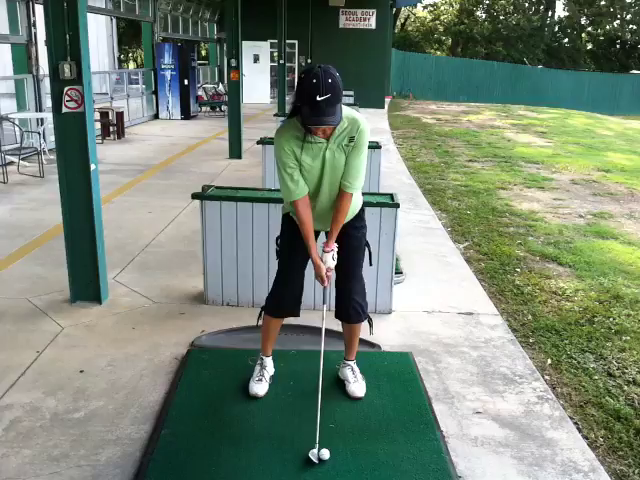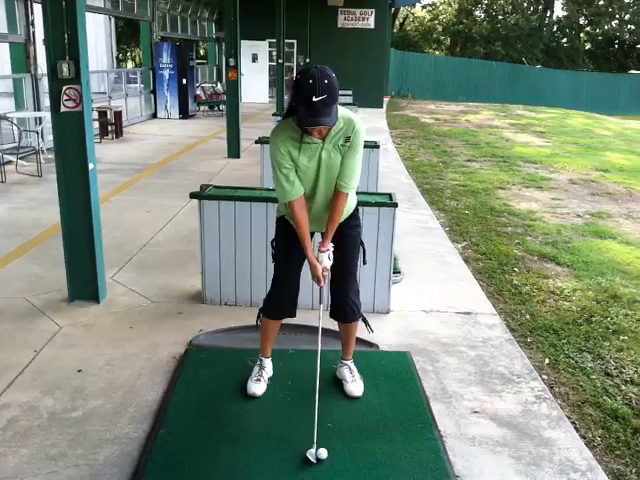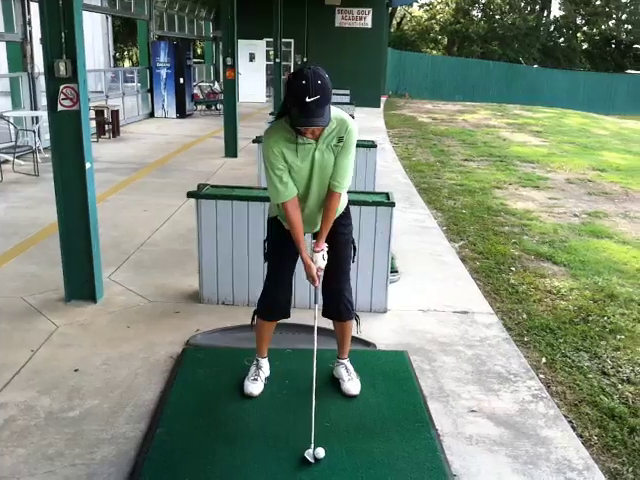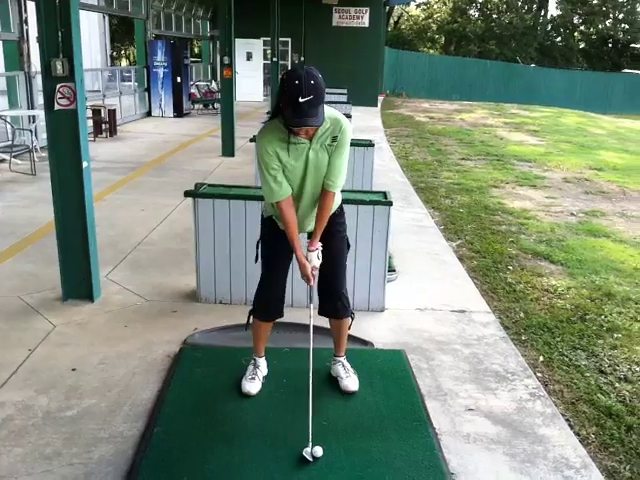
dt=0.1s
person 1, frame 1
left shoulder: (357, 128)
right shoulder: (286, 136)
left elbow: (348, 190)
right elbow: (299, 199)
left wrist: (332, 243)
right wrist: (314, 255)
left hip: (348, 218)
right hip: (299, 218)
left knee: (352, 294)
right knee: (284, 289)
left ankle: (349, 364)
right ankle: (265, 361)
person 1, frame 2
left shoulder: (352, 128)
right shoulder: (282, 137)
left elbow: (343, 189)
right elbow: (296, 200)
left wrist: (328, 244)
right wrist: (311, 256)
left hip: (342, 218)
right hip: (294, 219)
left knee: (346, 293)
right knee: (281, 291)
left ankle: (346, 363)
right ankle: (264, 362)
person 1, frame 3
left shoulder: (345, 128)
right shoulder: (274, 138)
left elbow: (336, 190)
right elbow: (288, 201)
left wrist: (322, 242)
right wrist: (304, 255)
left hip: (334, 217)
right hip: (286, 220)
left knee: (341, 293)
right knee: (275, 291)
left ankle: (343, 362)
right ankle: (260, 362)
person 1, frame 4
left shoulder: (339, 127)
right shoulder: (268, 138)
left elbow: (330, 189)
right elbow: (283, 200)
left wrist: (316, 241)
right wrist: (300, 254)
left hip: (328, 215)
right hip: (280, 219)
left knee: (336, 290)
right knee: (269, 291)
left ankle: (340, 360)
right ankle: (258, 361)
